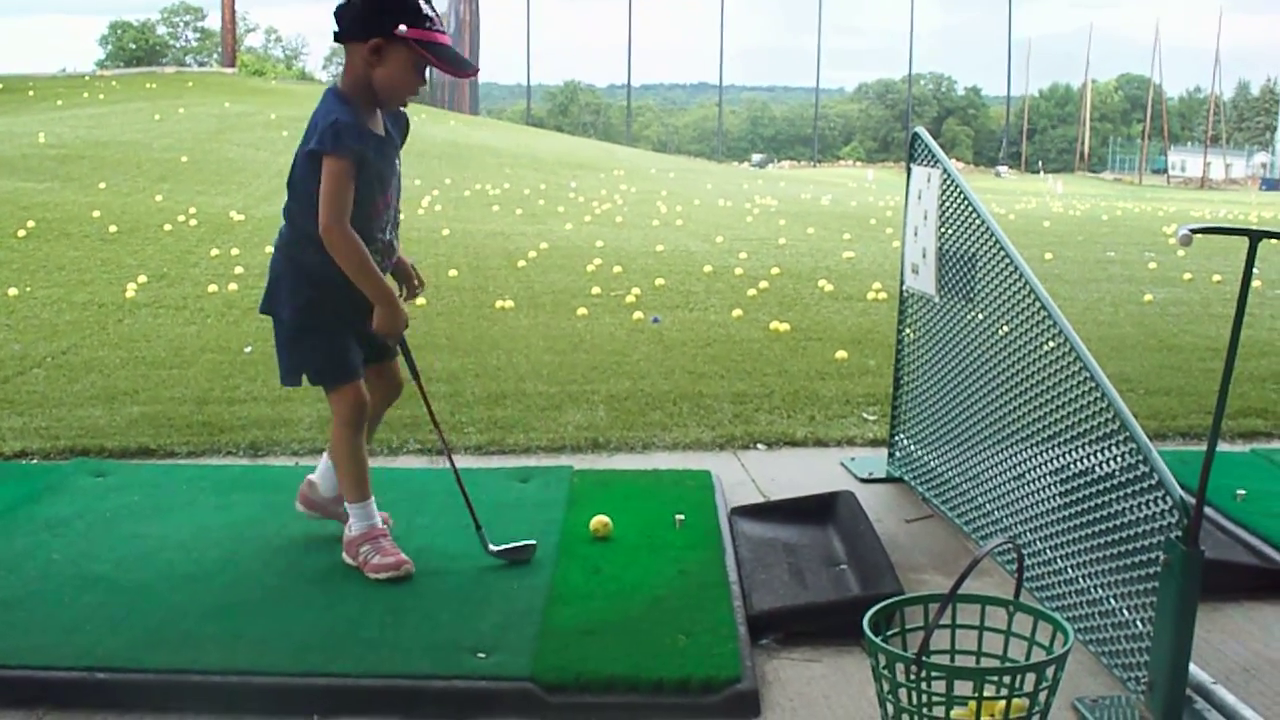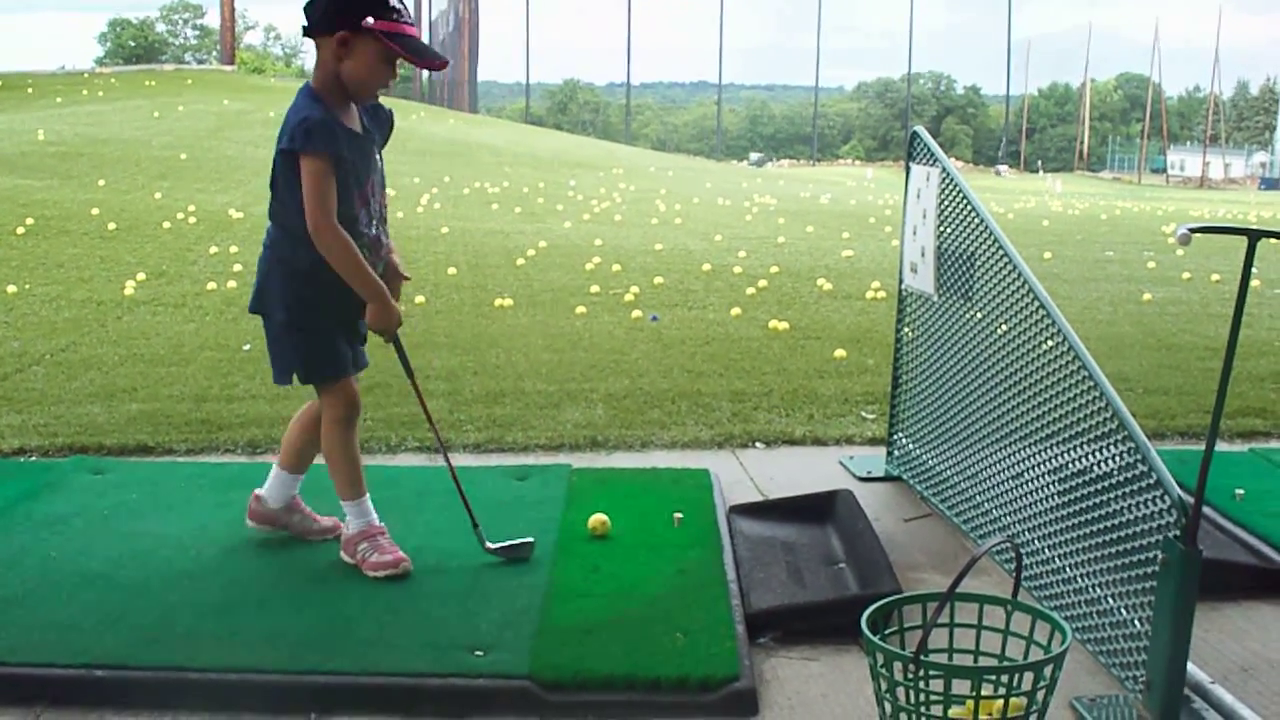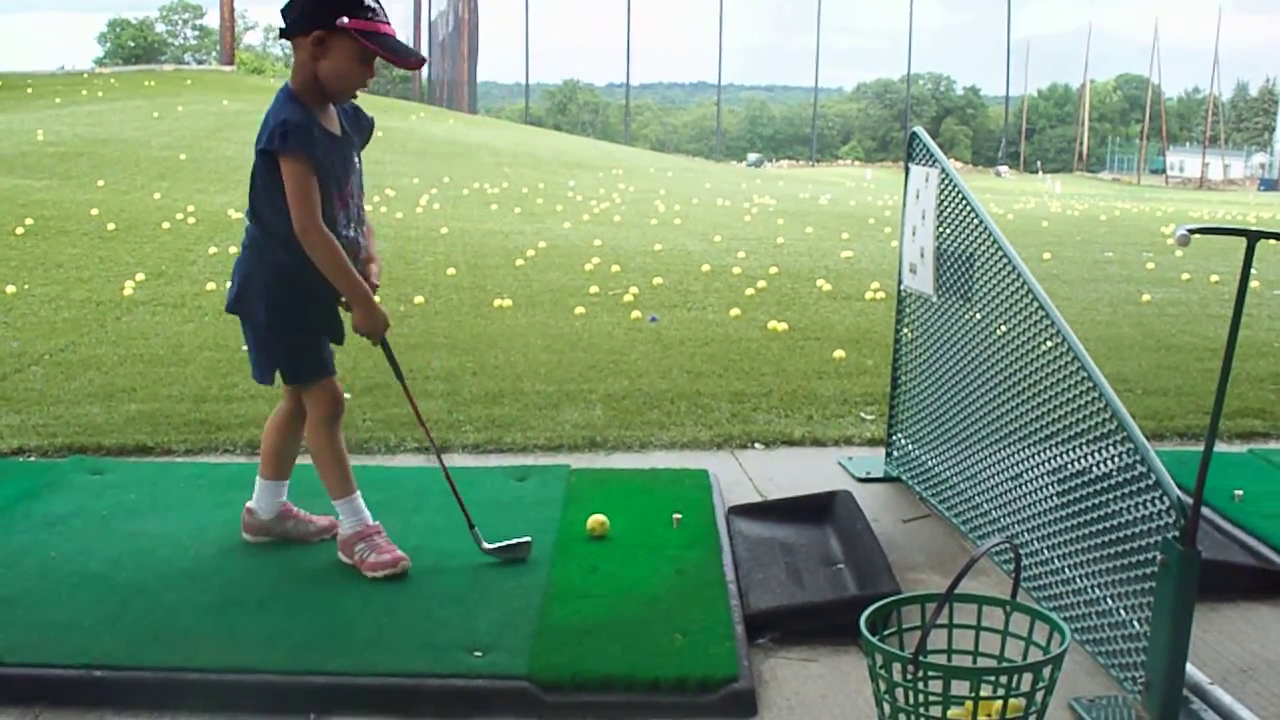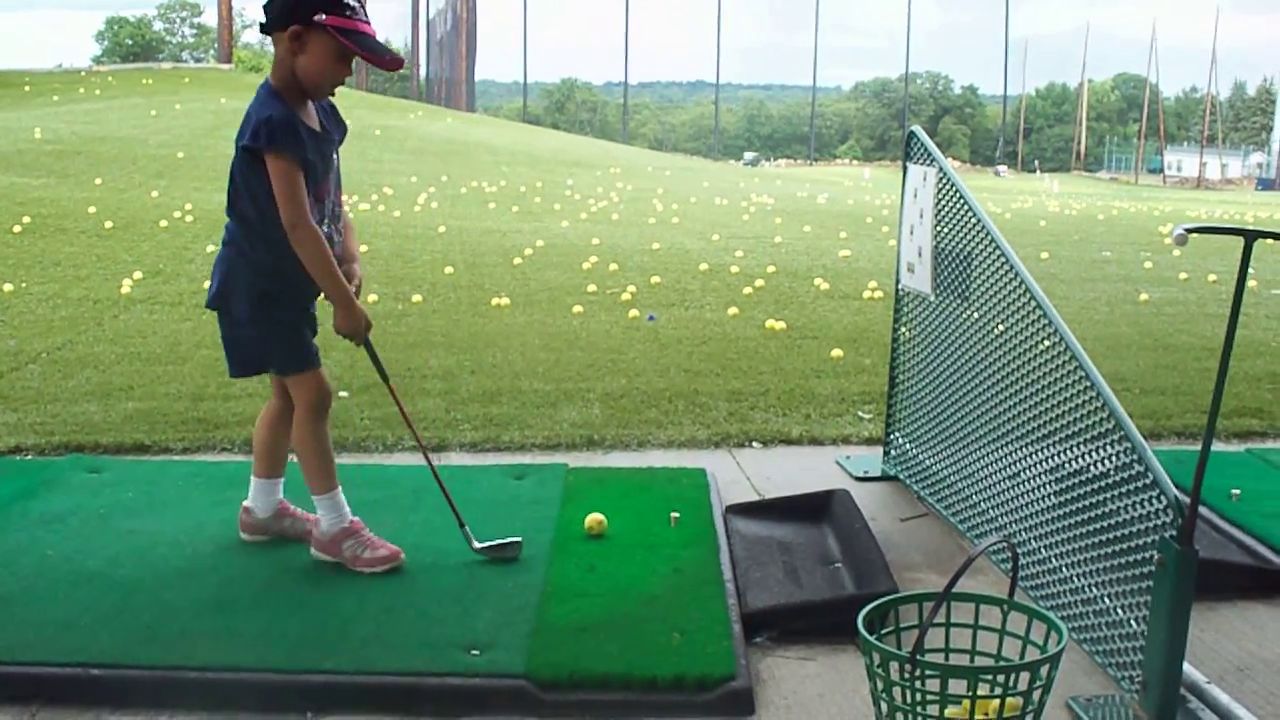
dt=0.1s
person 1, frame 1
left shoulder: (385, 119)
right shoulder: (339, 127)
right elbow: (332, 228)
left wrist: (395, 257)
right wrist: (384, 300)
left hip: (353, 285)
right hip: (313, 290)
left knee: (385, 382)
right knee: (350, 402)
left ankle: (324, 486)
right ankle: (363, 530)
person 1, frame 2
left shoulder: (366, 116)
right shoulder: (313, 123)
right elbow: (322, 227)
left wrist: (386, 255)
right wrist: (377, 297)
left hip: (335, 287)
right hip: (302, 288)
left knee: (330, 397)
right knee: (343, 400)
left ankle: (274, 498)
right ankle: (362, 529)
person 1, frame 3
left shoulder: (345, 118)
right shoulder: (291, 125)
left elbow: (350, 200)
right elbow: (308, 227)
left wrist: (368, 257)
right wrist: (362, 300)
left hip: (310, 286)
right hip: (280, 288)
left knee: (303, 398)
right knee: (324, 399)
left ankle: (265, 509)
right ankle: (356, 527)
person 1, frame 4
left shoulder: (320, 114)
right shoulder: (273, 121)
left elbow: (332, 201)
right elbow: (296, 225)
left wrist: (350, 262)
right wrist: (344, 301)
left hip: (288, 282)
right hip: (259, 283)
left knee: (289, 394)
right knee: (312, 394)
left ankle: (262, 507)
right ankle: (334, 525)
